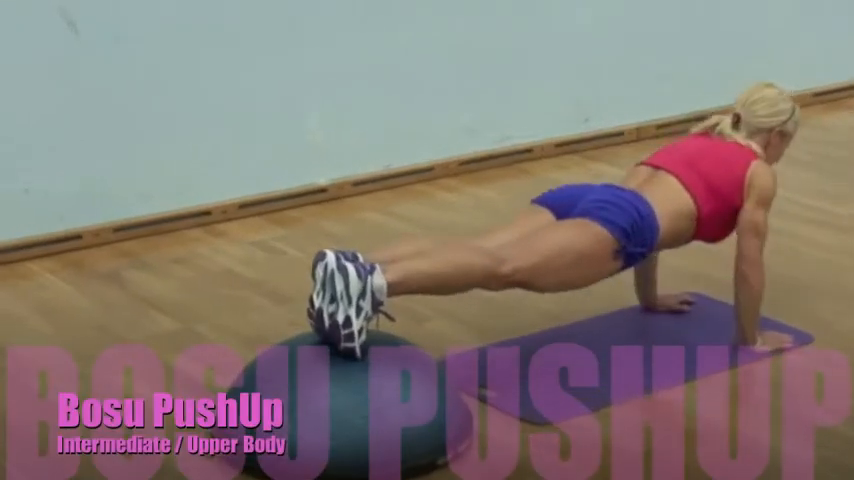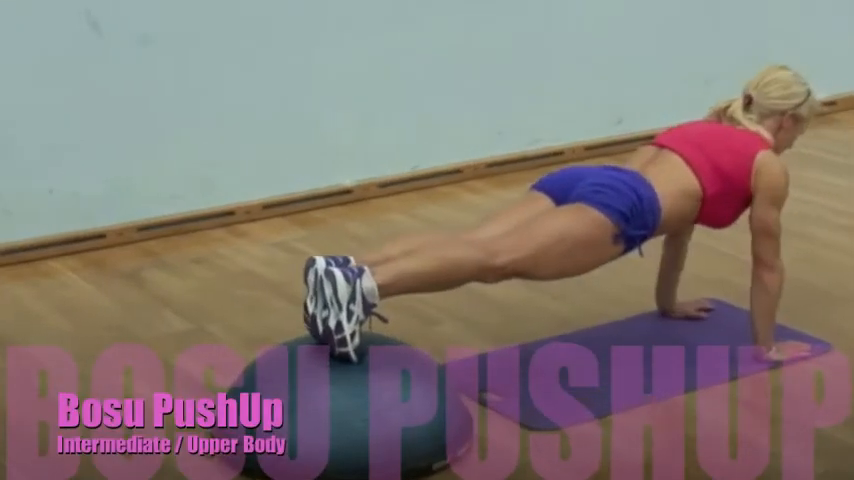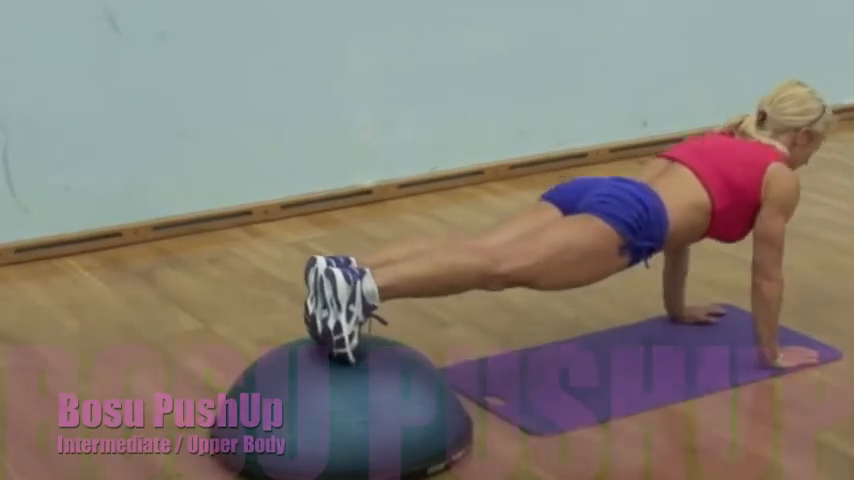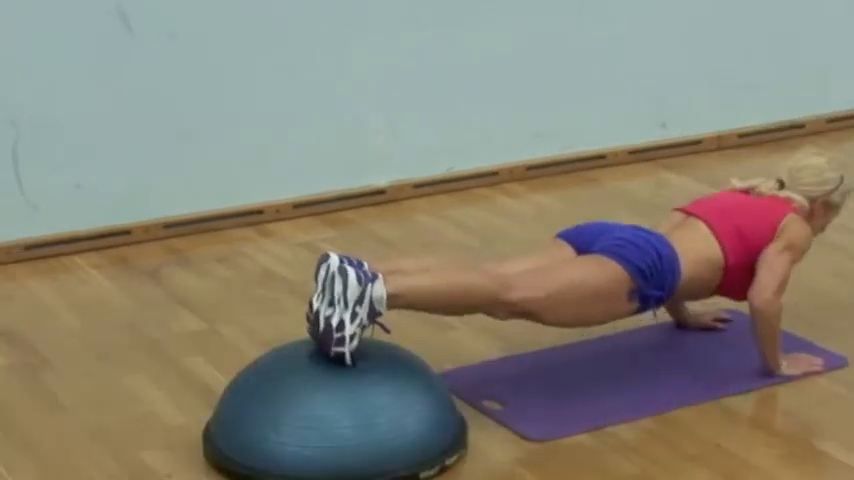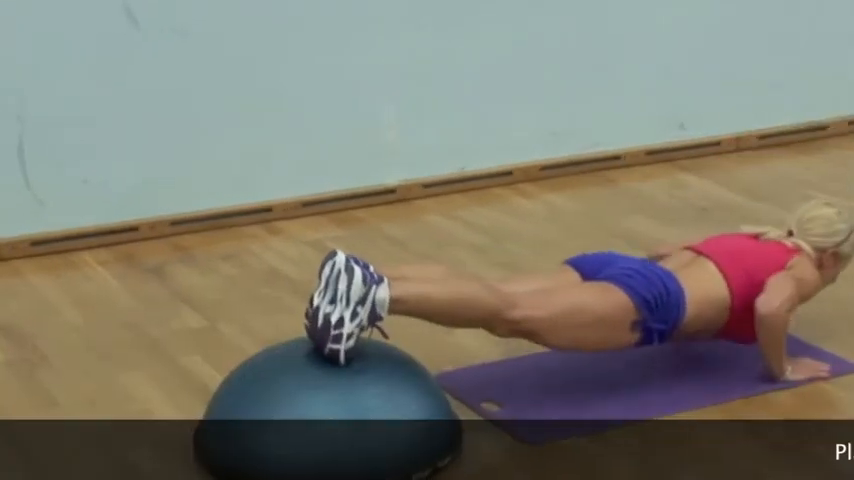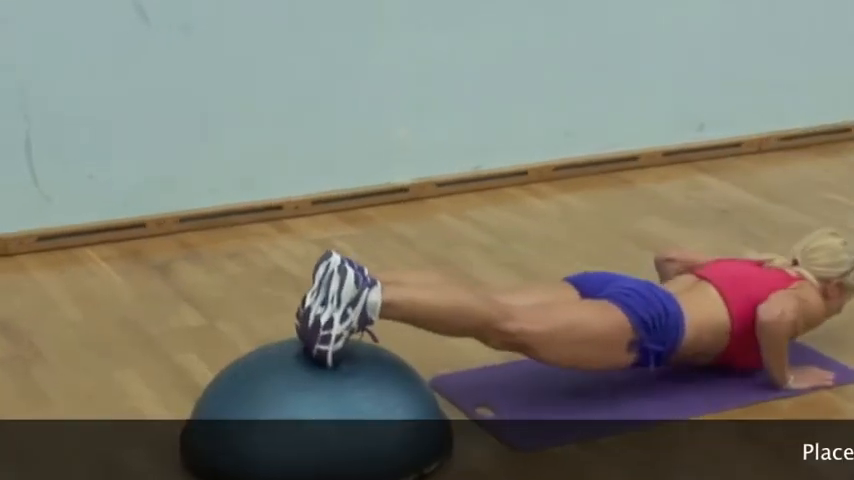
dt=0.3s
person 1, frame 1
left shoulder: (692, 141)
right shoulder: (759, 176)
right elbow: (749, 263)
left wrist: (649, 297)
right wrist: (751, 338)
left hip: (580, 196)
right hip: (618, 221)
left knee: (472, 251)
right knee: (504, 269)
left ankle: (353, 267)
right ankle: (375, 286)
person 1, frame 2
left shoulder: (705, 129)
right shoulder: (769, 166)
left elbow: (676, 210)
right elbow: (767, 265)
left wrist: (667, 304)
right wrist: (766, 348)
left hip: (581, 180)
right hip: (620, 204)
left knee: (470, 243)
right knee: (500, 260)
left ankle: (347, 270)
right ankle: (367, 288)
person 1, frame 3
left shoulder: (718, 142)
right shoulder: (780, 178)
left elbow: (678, 222)
right elbow: (767, 274)
left wrist: (676, 309)
right wrist: (771, 353)
left hip: (589, 191)
right hip: (626, 217)
left knee: (474, 249)
right knee: (503, 268)
left ankle: (347, 271)
right ankle: (366, 288)
person 1, frame 4
left shoulder: (738, 196)
right shoulder: (795, 228)
right elbow: (763, 300)
left wrist: (682, 314)
right wrist: (776, 363)
left hip: (602, 236)
right hip: (638, 265)
left knee: (490, 277)
right knee: (512, 298)
left ankle: (357, 275)
right ankle: (375, 294)
person 1, frame 5
left shoulder: (747, 242)
right shoulder: (804, 273)
left elbow: (659, 252)
right elbow: (768, 308)
left wrist: (692, 309)
right wrist: (781, 368)
left hip: (613, 268)
right hip: (647, 300)
left knee: (494, 296)
right knee: (516, 315)
left ankle: (360, 276)
right ankle: (376, 296)
person 1, frame 6
left shoulder: (752, 267)
right shoulder: (808, 300)
left elbow: (668, 257)
right elbow: (770, 317)
right wrist: (784, 377)
left hip: (611, 287)
right hip: (644, 322)
left knee: (492, 311)
right knee: (512, 328)
left ankle: (354, 279)
right ankle: (370, 299)
